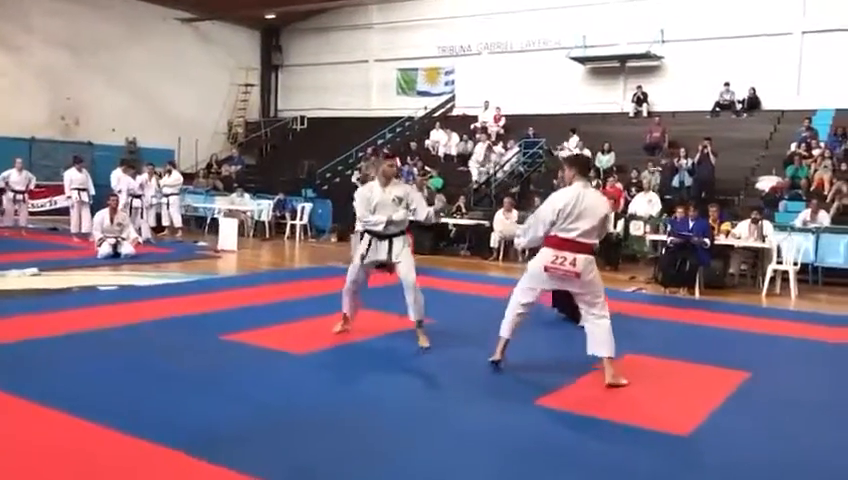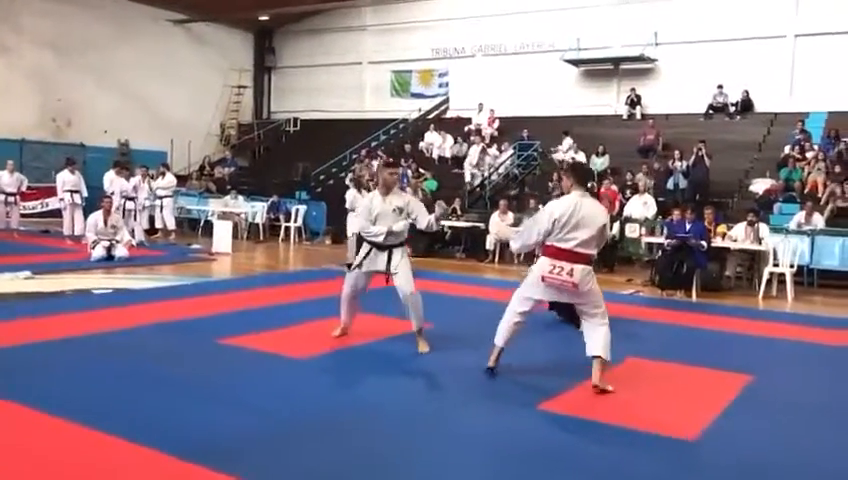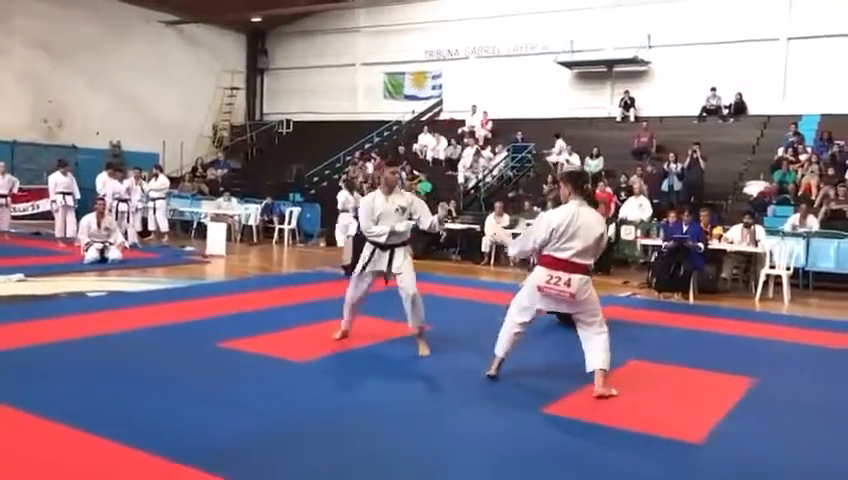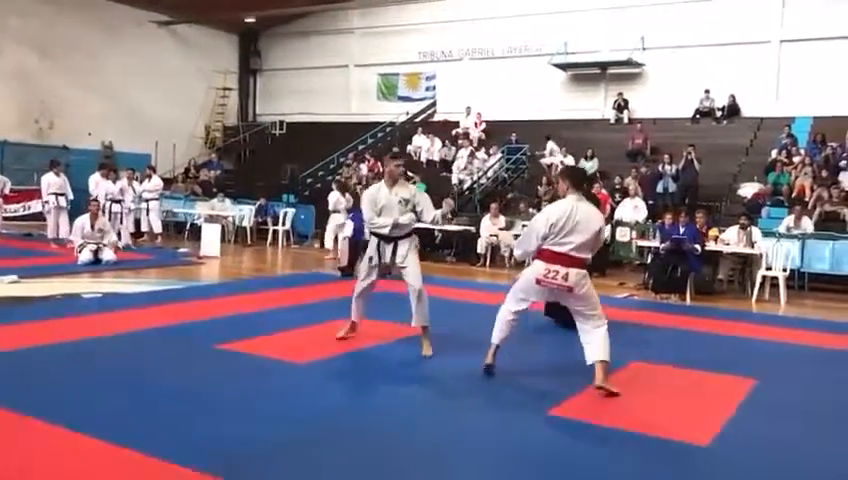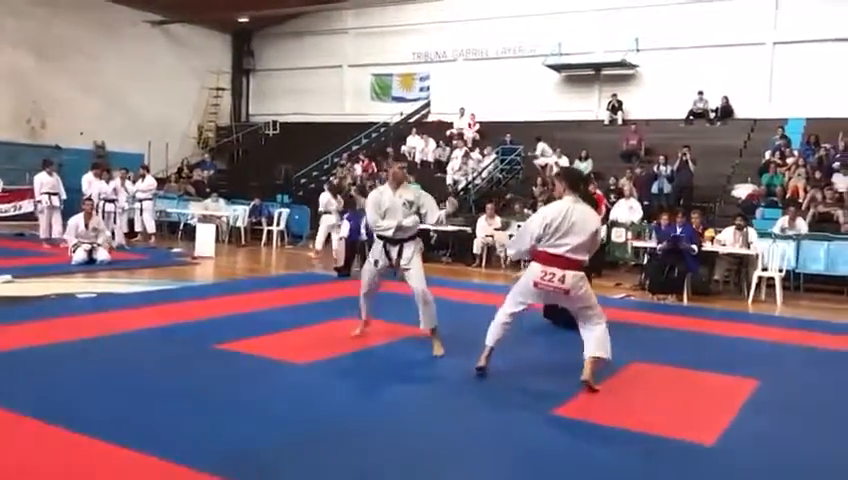
dt=0.1s
person 1, frame 1
left shoulder: (560, 196)
right shoulder: (603, 202)
left elbow: (536, 228)
right elbow: (600, 233)
left wrist: (520, 239)
left hip: (551, 256)
right hip: (582, 261)
left knee: (520, 299)
right knee: (597, 313)
left ankle: (499, 352)
right ankle: (609, 372)
person 1, frame 2
left shoulder: (556, 206)
right shoulder: (601, 211)
left elbow: (530, 234)
right elbow: (599, 243)
left wrist: (513, 241)
left hip: (549, 266)
right hip: (580, 271)
left knee: (517, 308)
right knee: (597, 321)
left ankle: (493, 359)
right ankle: (598, 376)
person 1, frame 3
left shoulder: (554, 215)
right shoulder: (598, 220)
left elbow: (527, 243)
right elbow: (596, 252)
left wrist: (511, 247)
left hip: (545, 276)
right hip: (577, 281)
left knee: (516, 316)
right knee: (595, 330)
left ankle: (495, 366)
right ankle: (600, 384)
person 1, frame 4
left shoulder: (553, 209)
right shoulder: (597, 215)
left elbow: (528, 243)
right elbow: (594, 246)
left wrist: (518, 250)
left hip: (544, 269)
right hip: (575, 275)
left knee: (512, 305)
right knee: (594, 324)
left ankle: (491, 357)
right ankle: (600, 378)
person 1, frame 5
left shoulder: (549, 211)
right shoulder: (593, 217)
left elbow: (523, 243)
right elbow: (592, 248)
left wrist: (523, 248)
left hip: (541, 271)
right hip: (572, 277)
left knee: (509, 308)
right knee: (595, 322)
left ankle: (484, 360)
right ankle: (588, 373)
person 2, frame 1
left shoulder: (406, 190)
right shoulder: (365, 191)
left elbow: (423, 214)
right elbow: (364, 219)
left wrist: (435, 208)
right wrist: (390, 219)
left hip: (397, 242)
right hip: (372, 242)
left knee: (409, 281)
right knee: (354, 280)
left ankle: (420, 330)
right ankle: (346, 319)
person 2, frame 2
left shoulder: (405, 200)
right shoulder: (366, 201)
left elbow: (424, 222)
right elbow: (364, 229)
left wrist: (437, 216)
right wrist: (391, 228)
left hip: (396, 252)
right hip: (371, 251)
left knee: (408, 291)
right knee: (351, 288)
left ankle: (420, 336)
right ankle: (345, 326)
person 2, frame 3
left shoulder: (408, 199)
right shoulder: (369, 201)
left elbow: (426, 222)
right elbow: (367, 229)
left wrist: (440, 217)
right wrist: (393, 229)
left hip: (399, 251)
right hip: (374, 251)
left knee: (410, 292)
right knee: (355, 291)
left ankle: (420, 338)
right ankle: (345, 329)
person 2, frame 4
left shoulder: (411, 191)
right shoulder: (372, 192)
left elbow: (429, 215)
right elbow: (371, 222)
left wrist: (444, 212)
right wrist: (396, 221)
left hip: (404, 244)
right hip: (379, 244)
left knee: (416, 286)
right knee: (363, 285)
left ankle: (425, 337)
right ankle: (352, 325)
person 2, frame 5
left shoulder: (416, 194)
right shoulder: (376, 195)
left elbow: (433, 216)
right elbow: (375, 224)
right wrist: (401, 224)
left hip: (407, 247)
right hip: (383, 246)
left knee: (420, 290)
right knee: (368, 285)
left ankle: (434, 337)
right ankle: (365, 321)
